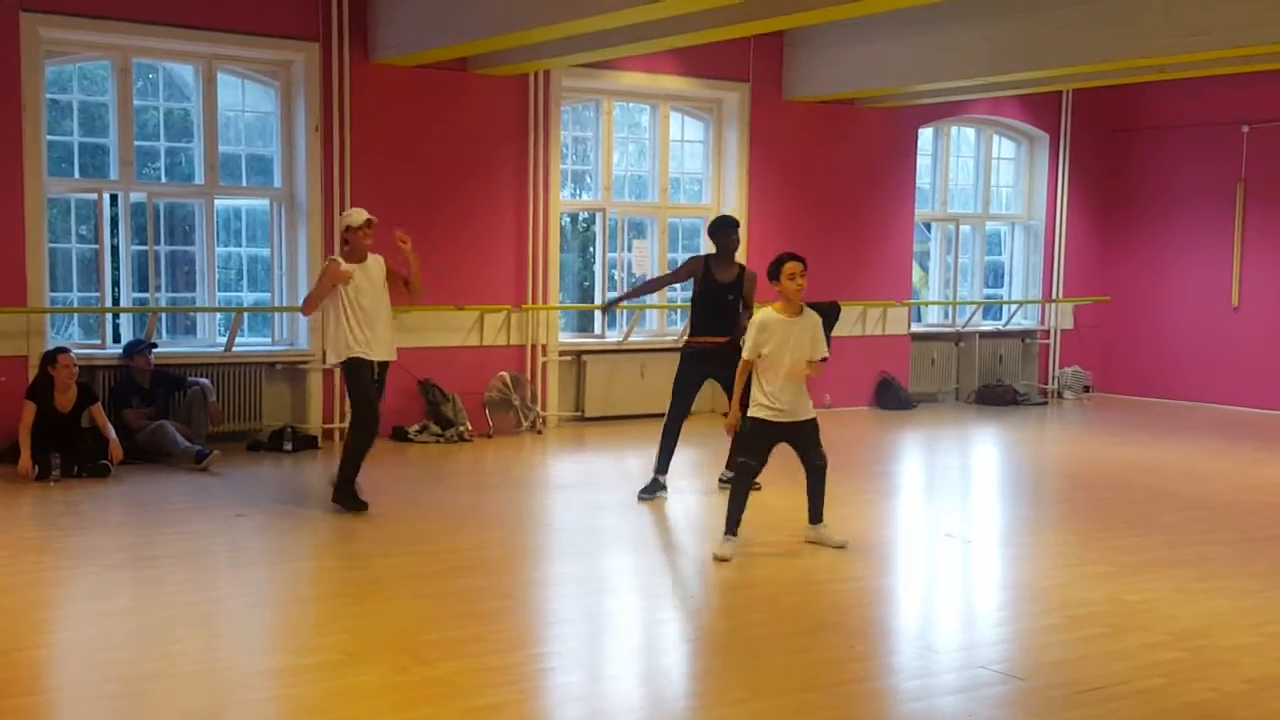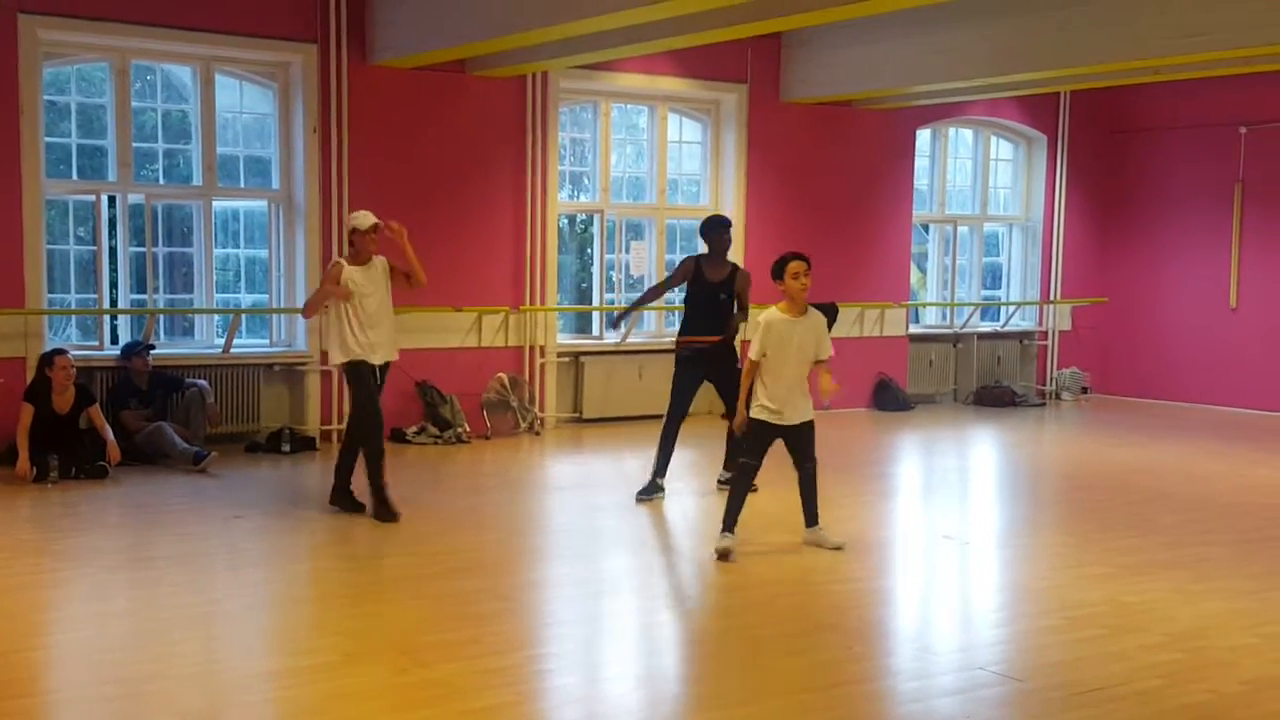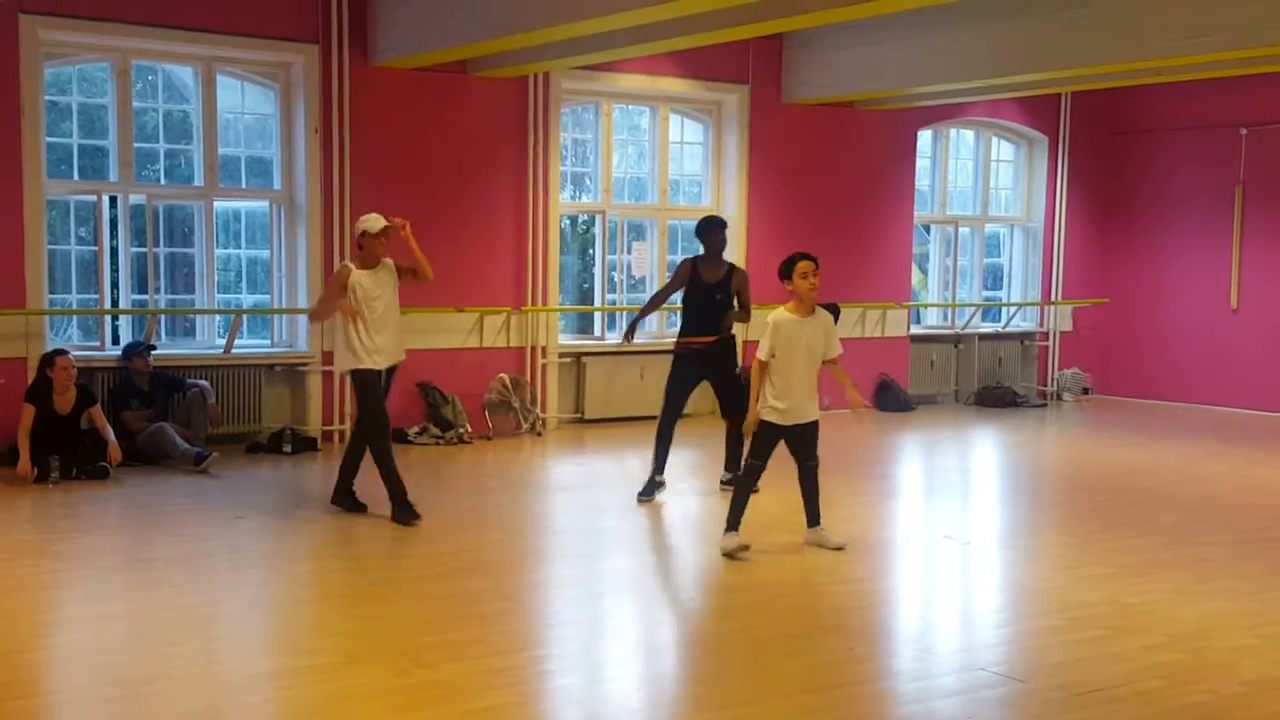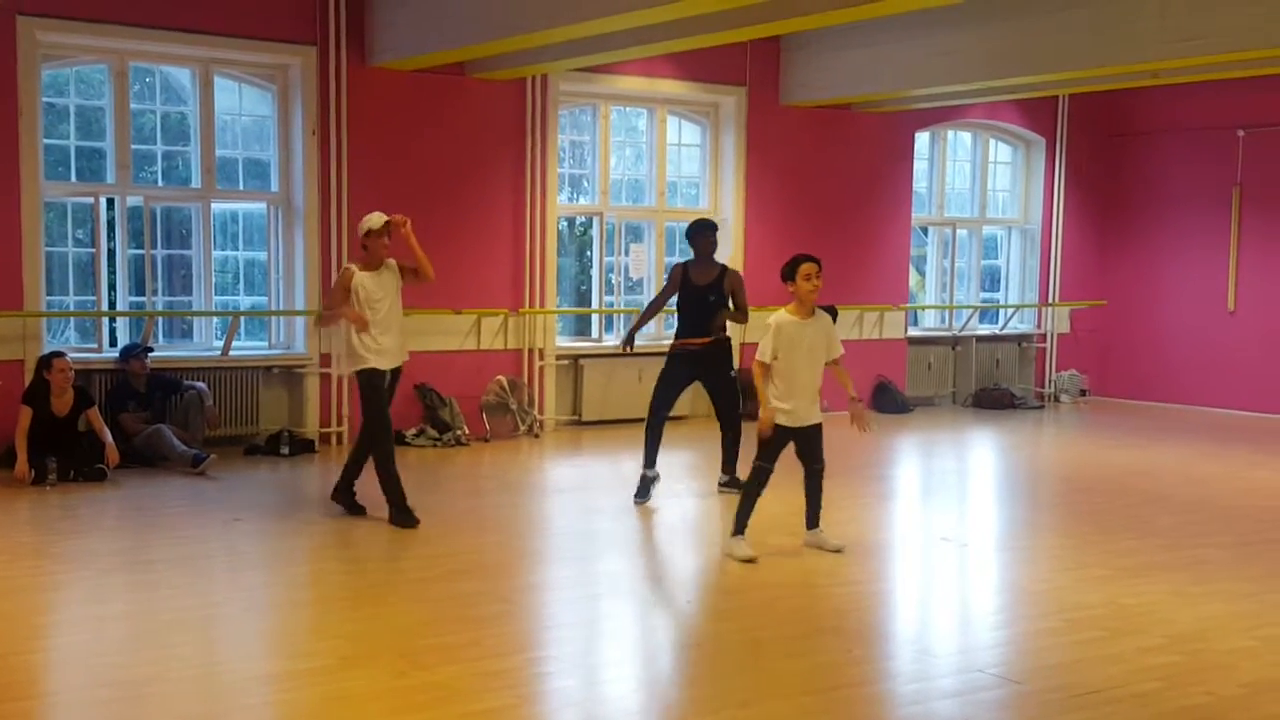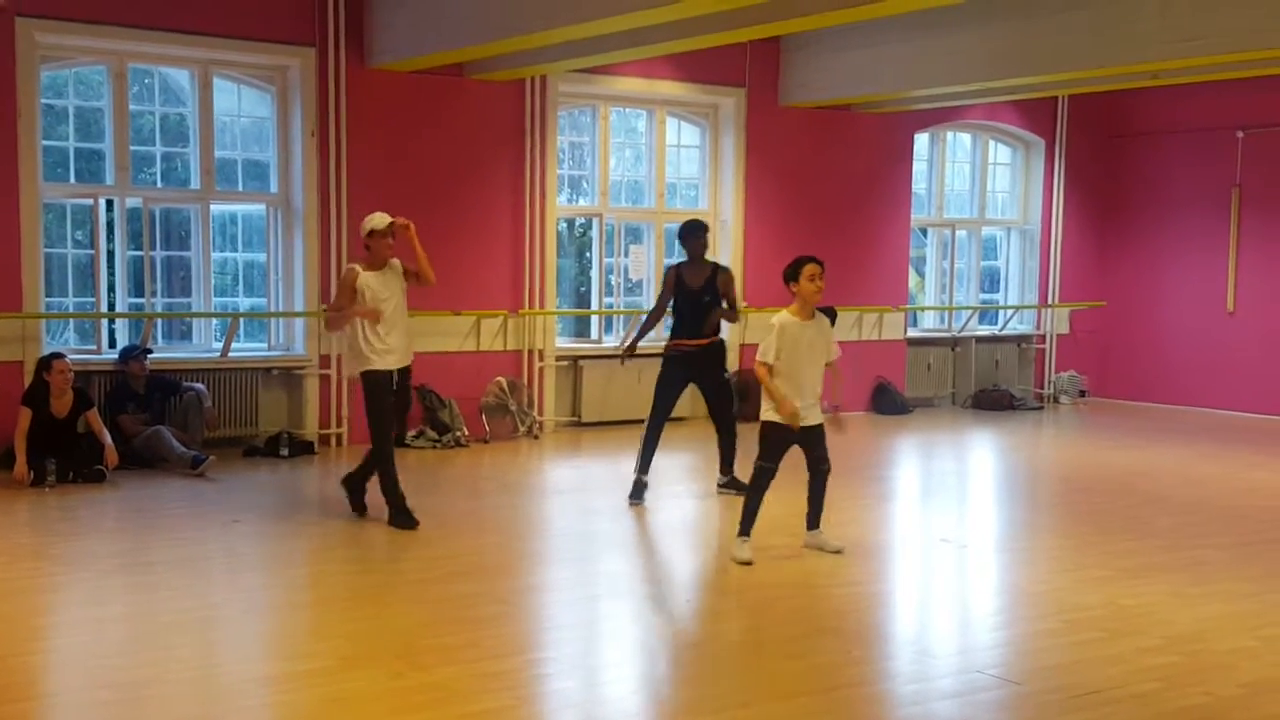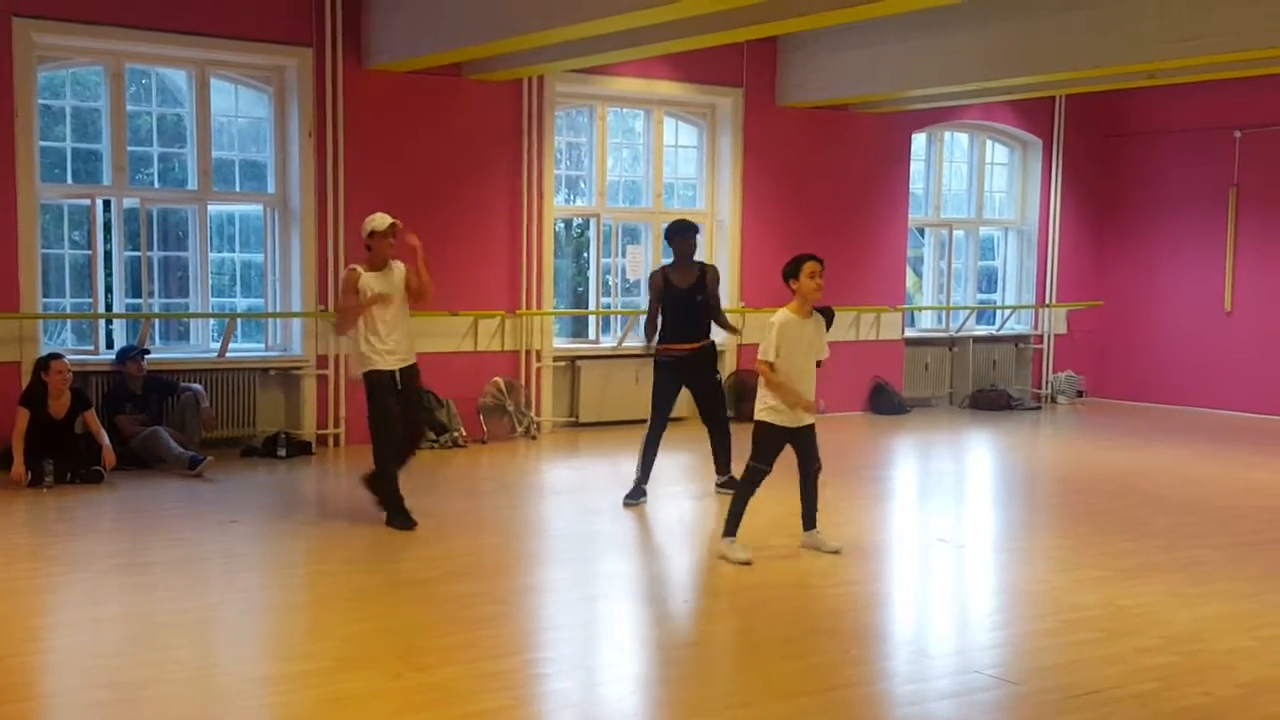
dt=0.1s
person 1, frame 1
left shoulder: (380, 264)
right shoulder: (335, 266)
left elbow: (414, 291)
right elbow: (307, 309)
left wrist: (410, 256)
right wrist: (330, 282)
left hip: (381, 353)
right hip: (353, 353)
left knee: (369, 422)
right knee: (365, 417)
left ankle: (345, 487)
right ankle: (343, 485)
person 1, frame 2
left shoulder: (383, 266)
right shoulder: (339, 269)
left elbow: (419, 281)
right elbow: (307, 311)
left wrist: (403, 243)
right wrist: (328, 292)
left hip: (382, 355)
right hip: (355, 356)
left knee: (361, 424)
right knee: (372, 422)
left ankle: (341, 489)
right ankle: (380, 498)
person 1, frame 3
left shoulder: (391, 268)
right shoulder: (346, 273)
left elbow: (427, 276)
right elbow: (314, 315)
left wrist: (408, 238)
right wrist: (337, 305)
left hip: (388, 359)
right hip: (363, 362)
left knee: (367, 426)
right knee: (380, 428)
left ankle: (343, 490)
right ankle: (400, 501)
person 1, frame 4
left shoulder: (394, 269)
right shoulder: (350, 275)
left elbow: (428, 275)
right elbow: (321, 320)
left wrist: (409, 234)
right wrist: (344, 313)
left hip: (394, 360)
right hip: (367, 362)
left knee: (373, 431)
right knee: (381, 433)
left ankle: (344, 488)
right ankle: (397, 504)
person 1, frame 5
left shoulder: (398, 269)
right shoulder: (354, 275)
left elbow: (429, 280)
right elbow: (330, 322)
left wrist: (413, 238)
right wrist: (355, 311)
left hip: (401, 361)
right hip: (373, 363)
left knee: (394, 432)
right knee: (384, 435)
left ankle: (356, 481)
right ankle: (396, 506)
person 1, frame 6
left shoulder: (401, 270)
right shoulder: (355, 275)
left elbow: (426, 296)
right elbow: (342, 326)
left wrist: (418, 256)
right wrist: (368, 301)
left hip: (406, 360)
right hip: (375, 364)
left knee: (415, 430)
right knee: (387, 435)
left ankle: (378, 478)
right ankle: (394, 506)
person 2, frame 1
left shoulder: (813, 320)
right shoulder: (762, 320)
left elbow: (817, 363)
right elbow: (745, 364)
left wrist: (807, 371)
right wrist: (734, 408)
left hip: (800, 411)
right hip: (764, 410)
left knee: (817, 463)
right knee: (746, 469)
left ankle: (815, 526)
right ankle: (729, 536)
person 2, frame 2
left shoulder: (817, 320)
right shoulder: (768, 320)
left elbow: (821, 362)
right elbow: (751, 364)
left wrist: (826, 379)
right wrist: (741, 407)
left hip: (800, 411)
right hip: (764, 411)
left knee: (807, 467)
right knee: (746, 469)
left ankle: (812, 528)
right ankle: (726, 533)
person 2, frame 3
left shoulder: (825, 320)
right shoulder: (776, 320)
left elbow: (832, 362)
right elbow: (759, 364)
left wrist: (850, 390)
right wrist: (753, 407)
left hip: (807, 412)
right hip: (772, 411)
left knee: (809, 468)
right knee: (753, 469)
left ankle: (814, 528)
right ankle: (731, 532)
person 2, frame 4
left shoulder: (825, 321)
right shoulder: (778, 323)
left elbow: (835, 364)
right elbow: (759, 367)
left wrist: (854, 400)
right wrist: (766, 408)
left hip: (810, 413)
right hip: (777, 414)
left knee: (815, 469)
right knee: (761, 472)
left ankle: (813, 531)
right ankle: (737, 537)
person 2, frame 5
left shoulder: (825, 323)
right shoulder: (780, 323)
left elbow: (829, 365)
right elbow: (761, 368)
left wrist: (834, 405)
right wrist: (782, 403)
left hip: (811, 414)
right hip: (778, 415)
left knee: (820, 469)
right knee: (764, 473)
left ankle: (813, 532)
right ankle: (742, 538)
person 2, frame 6
left shoulder: (819, 322)
right shoulder: (780, 322)
right elbow: (764, 368)
left wrist: (807, 401)
right wrist: (796, 398)
left hip: (803, 416)
right hip: (773, 413)
left knee: (811, 469)
right knee: (755, 472)
left ankle: (810, 532)
right ankle: (729, 538)
person 3, frame 1
left shoulder: (747, 276)
right shoulder: (699, 265)
right elbow: (661, 282)
left wrist: (745, 319)
right wrist: (621, 298)
left hip: (730, 351)
right hip: (697, 350)
right knee: (677, 413)
right ankle: (659, 477)
person 3, frame 2
left shoulder: (740, 276)
right shoulder: (690, 266)
left elbow: (744, 313)
right elbow: (660, 289)
left wrist: (737, 318)
right wrist: (628, 311)
left hip: (722, 350)
right hip: (690, 350)
right knee: (675, 416)
left ankle: (728, 474)
right ankle: (657, 480)
person 3, frame 3
left shoulder: (737, 276)
right shoulder: (688, 267)
left elbow: (746, 314)
right elbow: (663, 295)
left wrist: (733, 315)
right wrist: (636, 320)
left hip: (721, 350)
right hip: (688, 351)
left knee: (737, 413)
right knee: (669, 413)
left ankle: (730, 474)
right ankle: (656, 477)
person 3, frame 4
left shoulder: (730, 277)
right shoulder: (680, 271)
left elbow: (743, 316)
right elbow: (658, 302)
left wrist: (726, 313)
right wrist: (634, 329)
left hip: (716, 351)
right hip: (683, 352)
left knee: (731, 415)
right knee: (657, 410)
left ankle: (728, 476)
right ankle: (648, 473)
person 3, frame 5
left shoulder: (722, 275)
right shoulder: (674, 274)
left elbow: (734, 313)
right elbow: (659, 310)
left wrist: (720, 312)
right wrist: (636, 340)
left hip: (710, 353)
right hip: (677, 353)
left knee: (725, 417)
right knee: (657, 417)
left ankle: (726, 477)
right ankle: (640, 478)
person 3, frame 6
left shoulder: (709, 273)
right shoulder: (659, 277)
left elbow: (714, 310)
right elbow: (652, 317)
left wrist: (726, 325)
right wrist: (650, 346)
left hip: (701, 354)
right hip: (667, 357)
left knee: (717, 417)
right knee: (658, 422)
left ankle: (724, 476)
right ankle: (639, 486)
